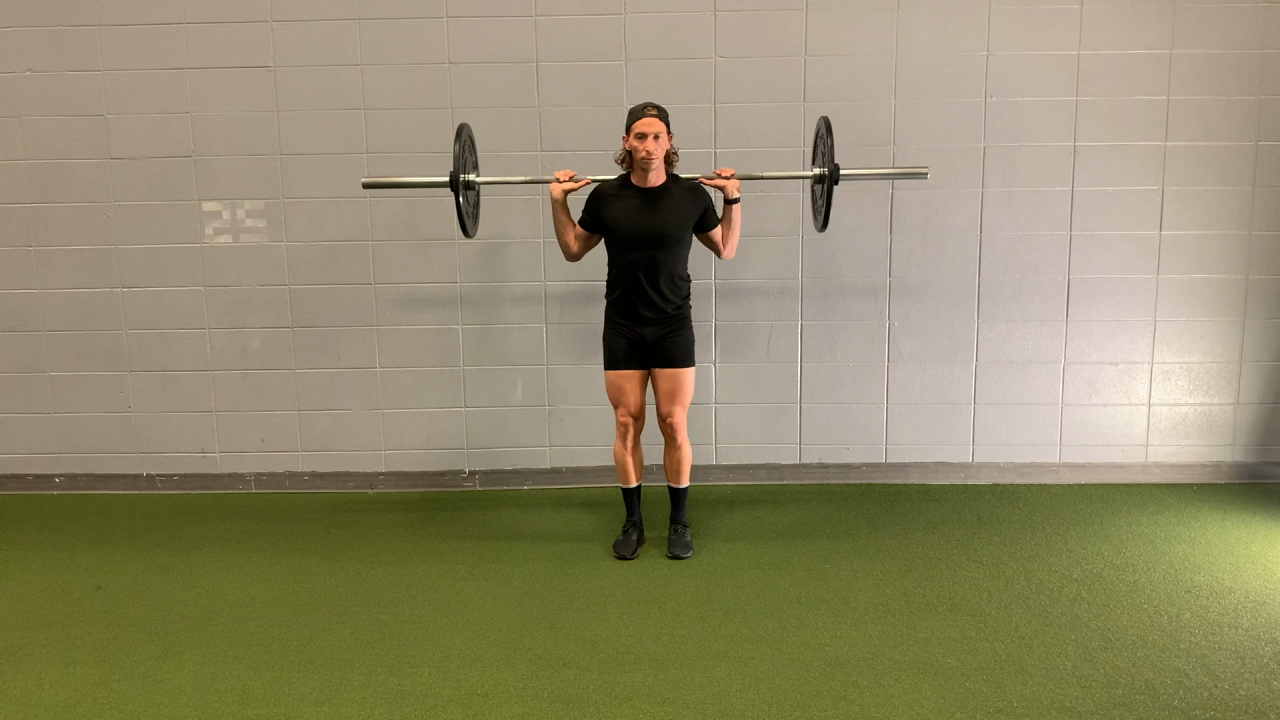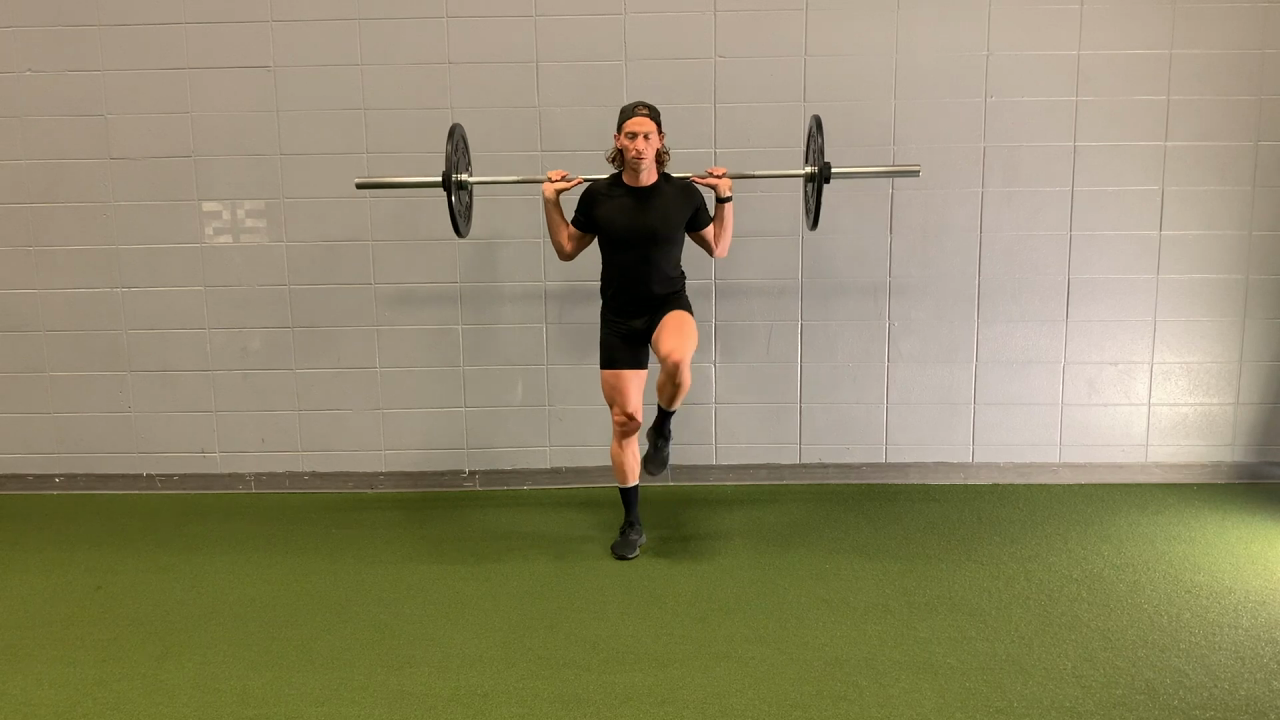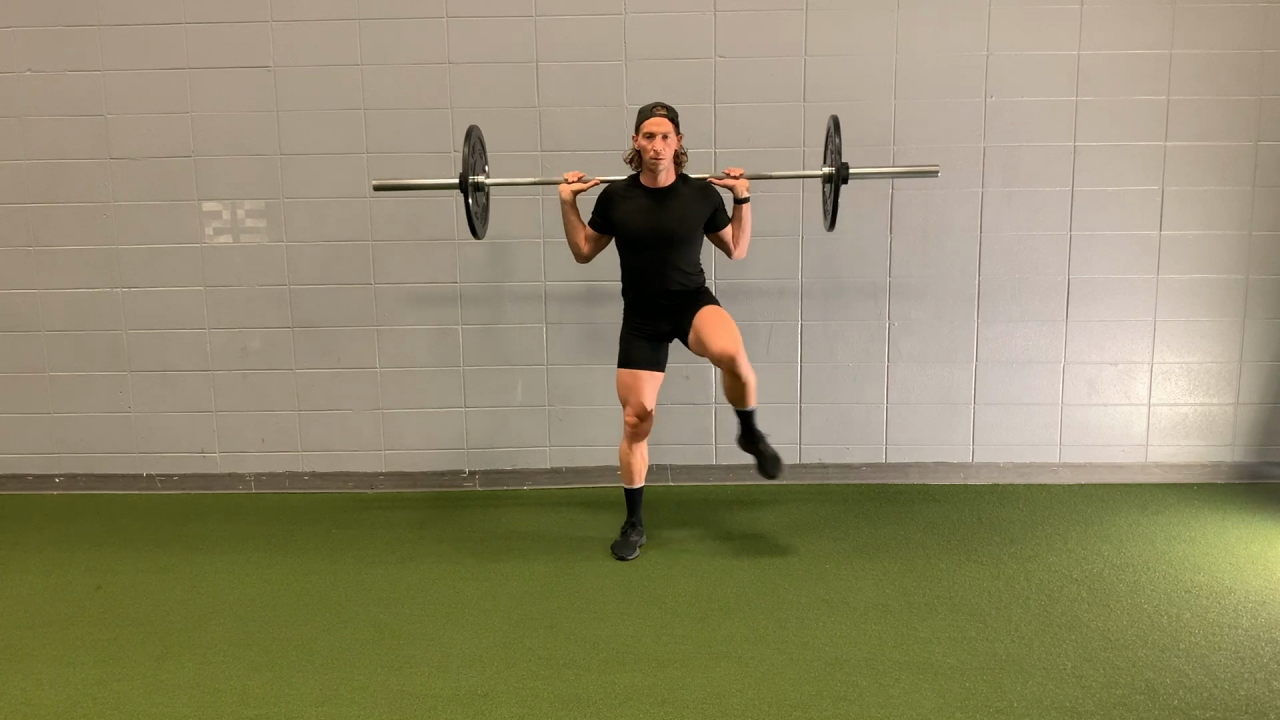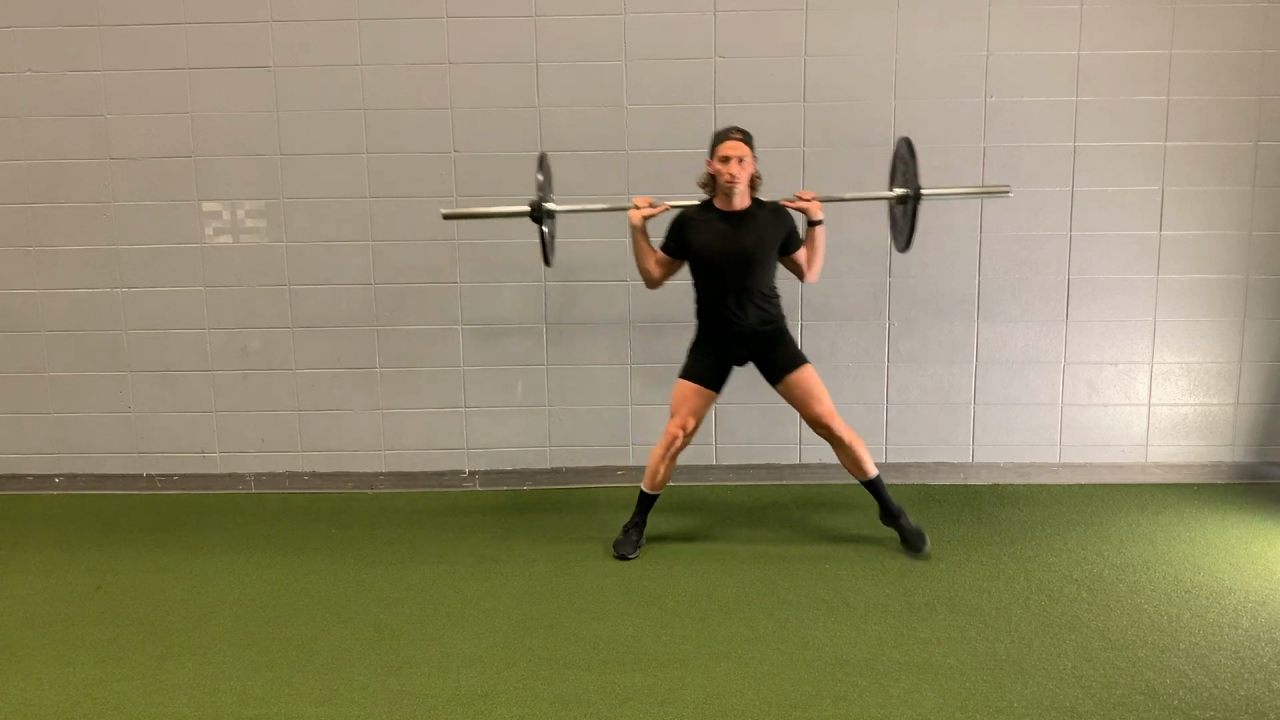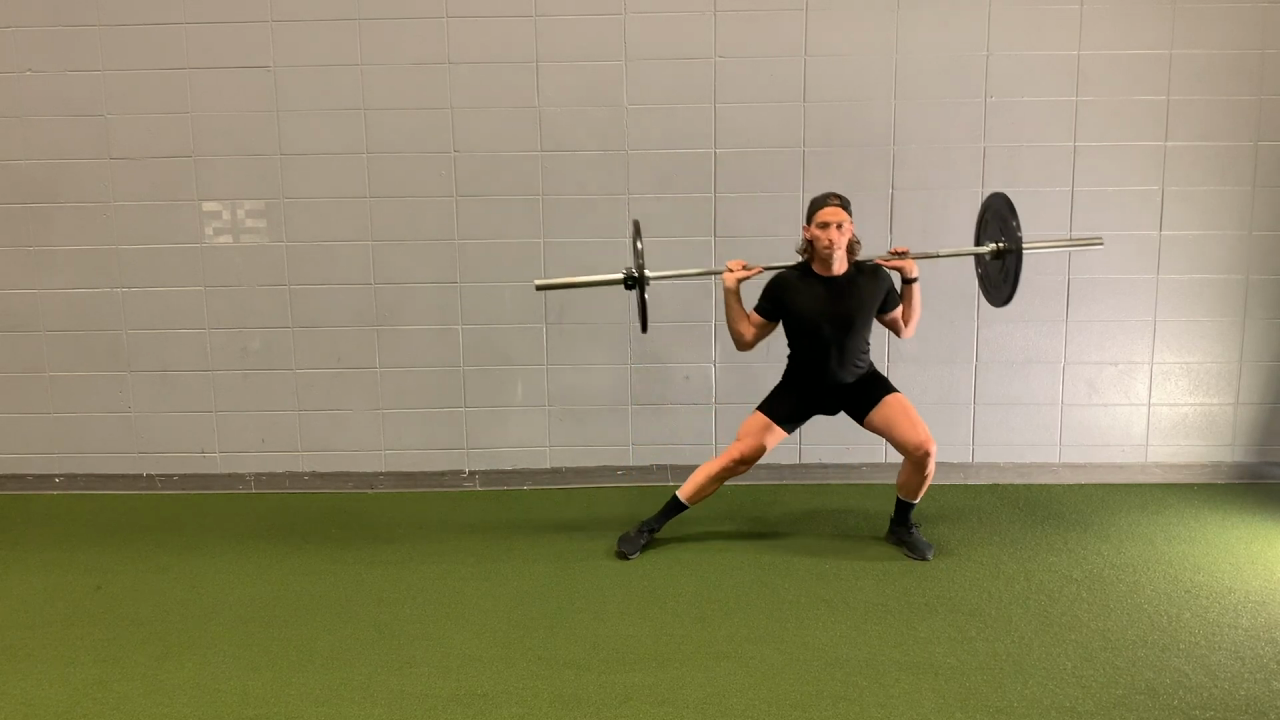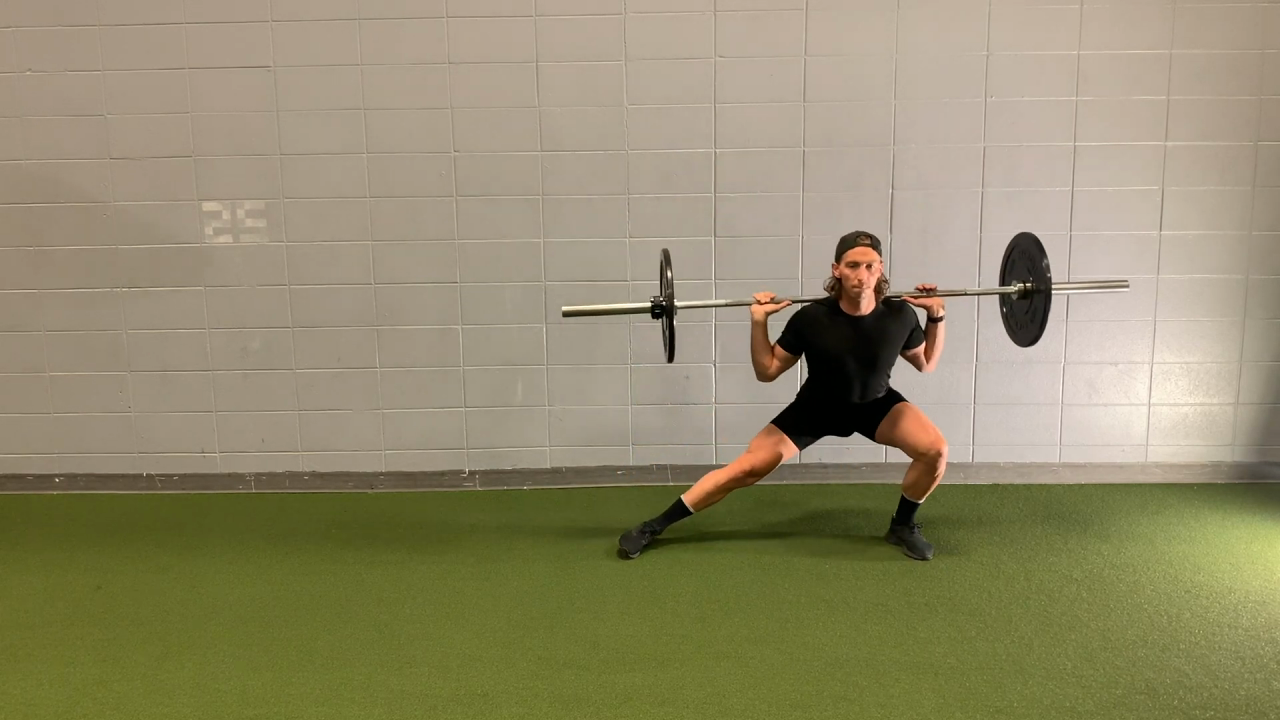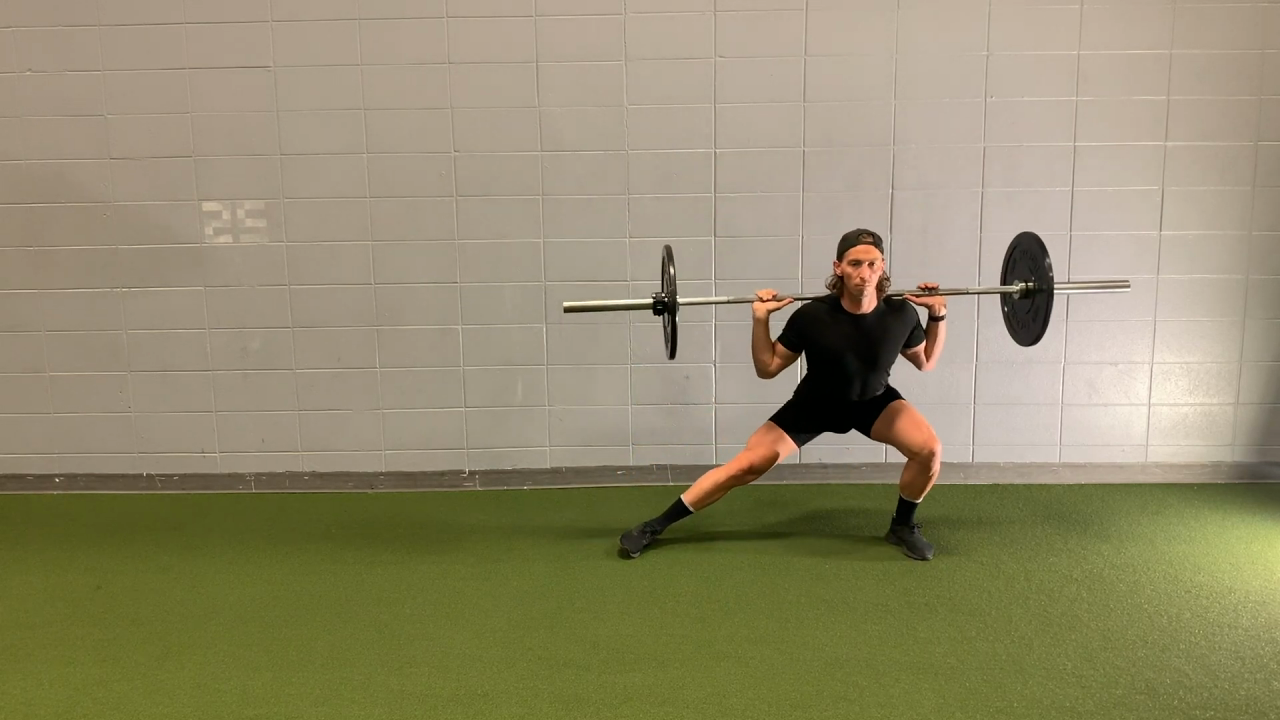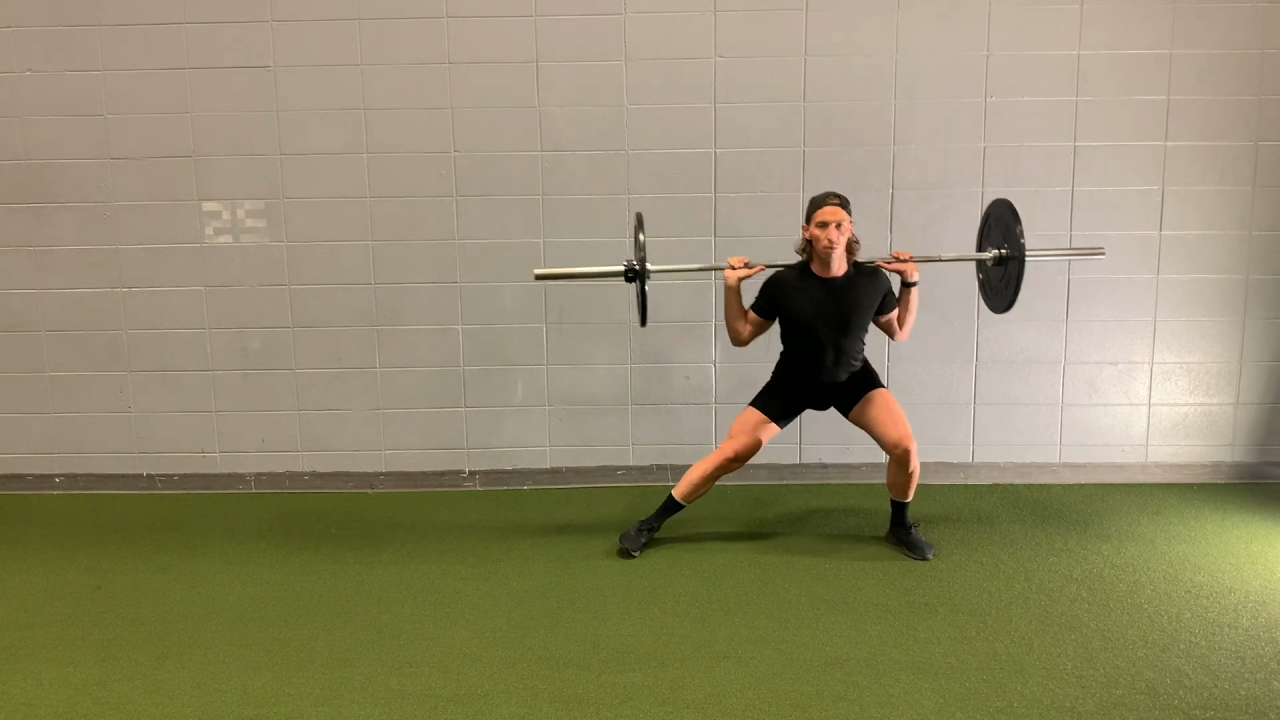
dt=0.4s
person 1, frame 1
left shoulder: (691, 195)
right shoulder: (605, 196)
left elbow: (725, 249)
right elbow: (573, 250)
left wrist: (732, 199)
right wrist: (558, 201)
left hip: (672, 322)
right hip: (622, 324)
left knee: (674, 424)
right knee: (627, 423)
left ankle: (679, 521)
right ankle: (633, 522)
person 1, frame 2
left shoulder: (683, 194)
right shoulder: (597, 196)
left elbow: (718, 248)
right elbow: (567, 249)
left wrist: (724, 199)
right wrist: (550, 202)
left hip: (668, 307)
right hip: (618, 318)
left knee: (677, 357)
right knee: (623, 421)
left ankle: (661, 430)
right ankle: (632, 523)
person 1, frame 3
left shoulder: (700, 194)
right shoulder: (615, 197)
left elbow: (736, 250)
right elbow: (584, 251)
left wrist: (741, 199)
right wrist: (566, 202)
left hip: (692, 301)
right hip: (641, 317)
left knee: (731, 353)
right knee: (636, 419)
left ankle: (751, 434)
right ankle: (633, 523)
person 1, frame 4
left shoulder: (778, 217)
right shoulder: (692, 222)
left elbow: (808, 272)
right elbow: (654, 278)
left wrist: (814, 222)
right wrist: (638, 230)
left hip: (769, 336)
right hip: (716, 340)
left knee: (827, 423)
right knee: (676, 433)
left ankle: (891, 512)
right ankle: (636, 525)
person 1, frame 5
left shoulder: (874, 279)
right shoulder: (787, 284)
left elbow: (904, 329)
right elbow: (745, 339)
left wrist: (910, 280)
right wrist: (731, 290)
left hip: (860, 383)
right hip: (800, 387)
left knee: (923, 448)
right knee: (736, 457)
left ankle: (901, 526)
right ankle: (650, 526)
person 1, frame 6
left shoulder: (899, 316)
right shoulder: (811, 318)
left elbow: (925, 363)
right elbow: (767, 371)
left wrist: (936, 317)
right wrist: (758, 323)
left hip: (874, 404)
right hip: (814, 408)
left knee: (934, 450)
right knee: (746, 468)
left ankle: (902, 526)
right ankle: (653, 526)
person 1, frame 7
left shoulder: (900, 315)
right shoulder: (812, 316)
left elbow: (925, 362)
right elbow: (767, 368)
left wrist: (938, 316)
right wrist: (760, 319)
left hip: (873, 401)
right hip: (812, 405)
left knee: (928, 449)
right knee: (746, 466)
left ankle: (902, 526)
right ankle: (654, 526)
person 1, frame 8
left shoulder: (870, 279)
right shoulder: (783, 284)
left elbow: (898, 331)
right elbow: (741, 335)
left wrist: (910, 283)
right wrist: (732, 287)
left hip: (851, 377)
right hip: (792, 382)
left knee: (903, 445)
right knee: (731, 453)
left ankle: (901, 526)
right ankle: (651, 524)
